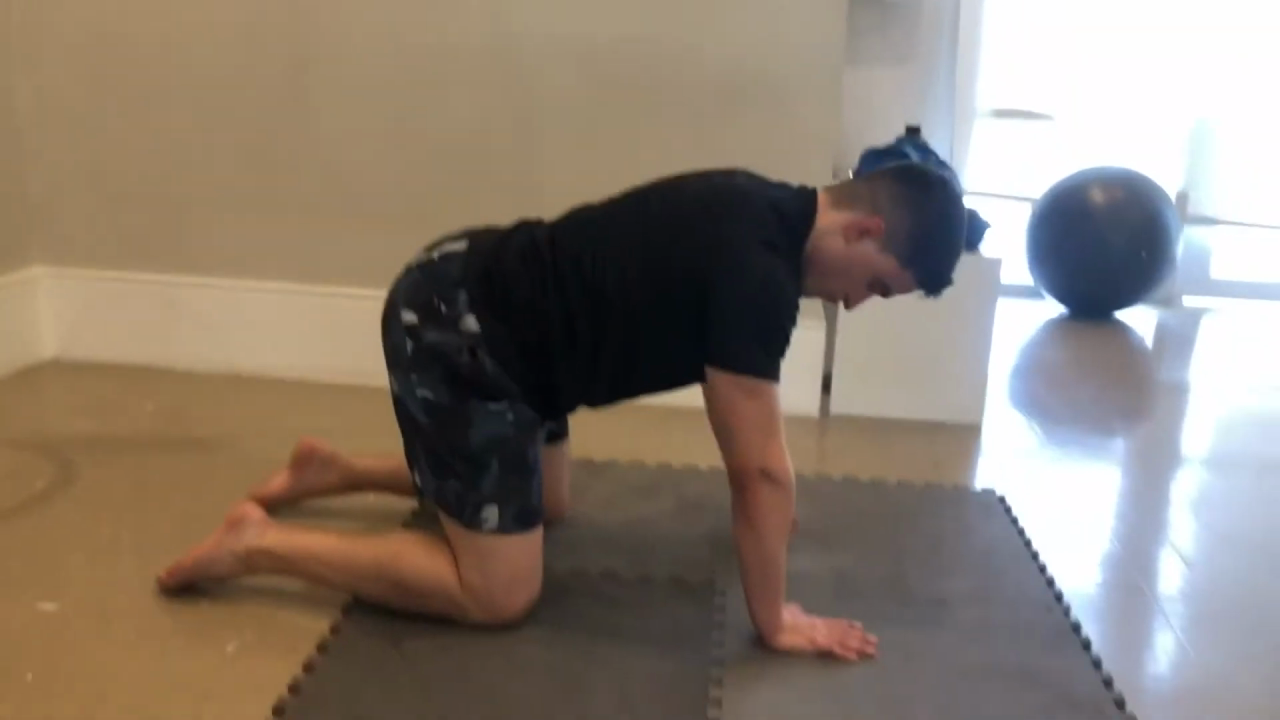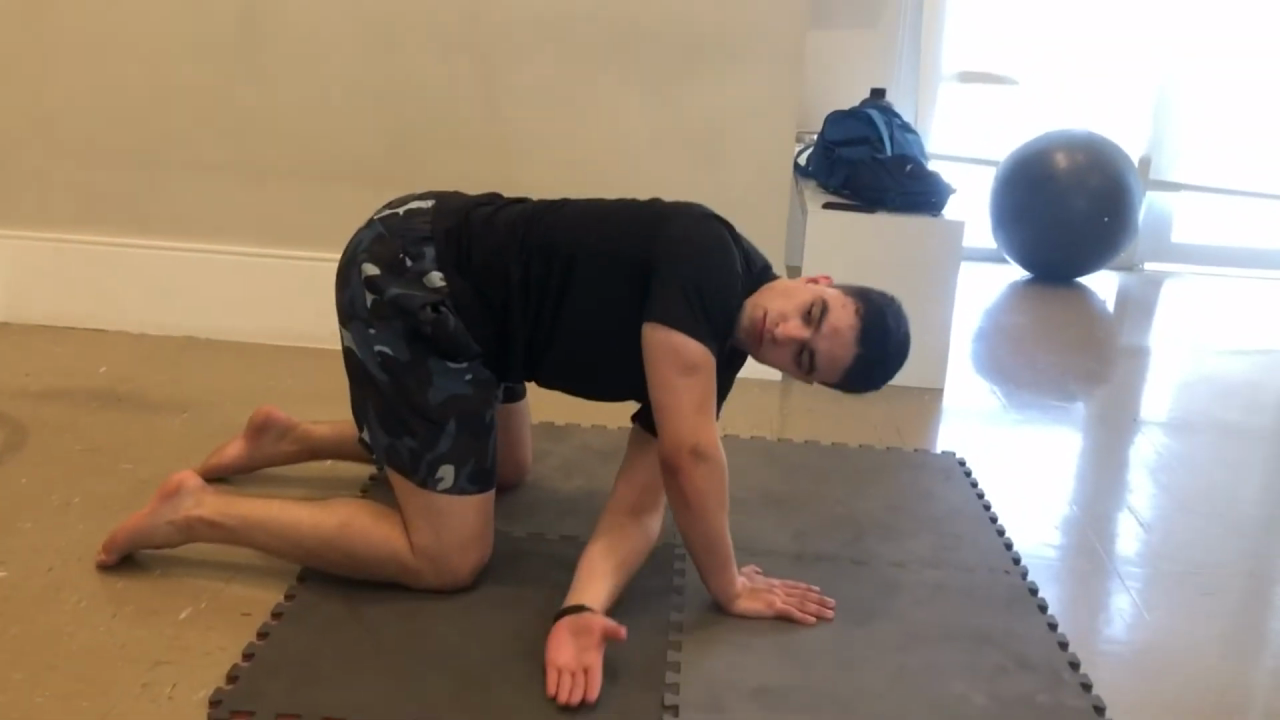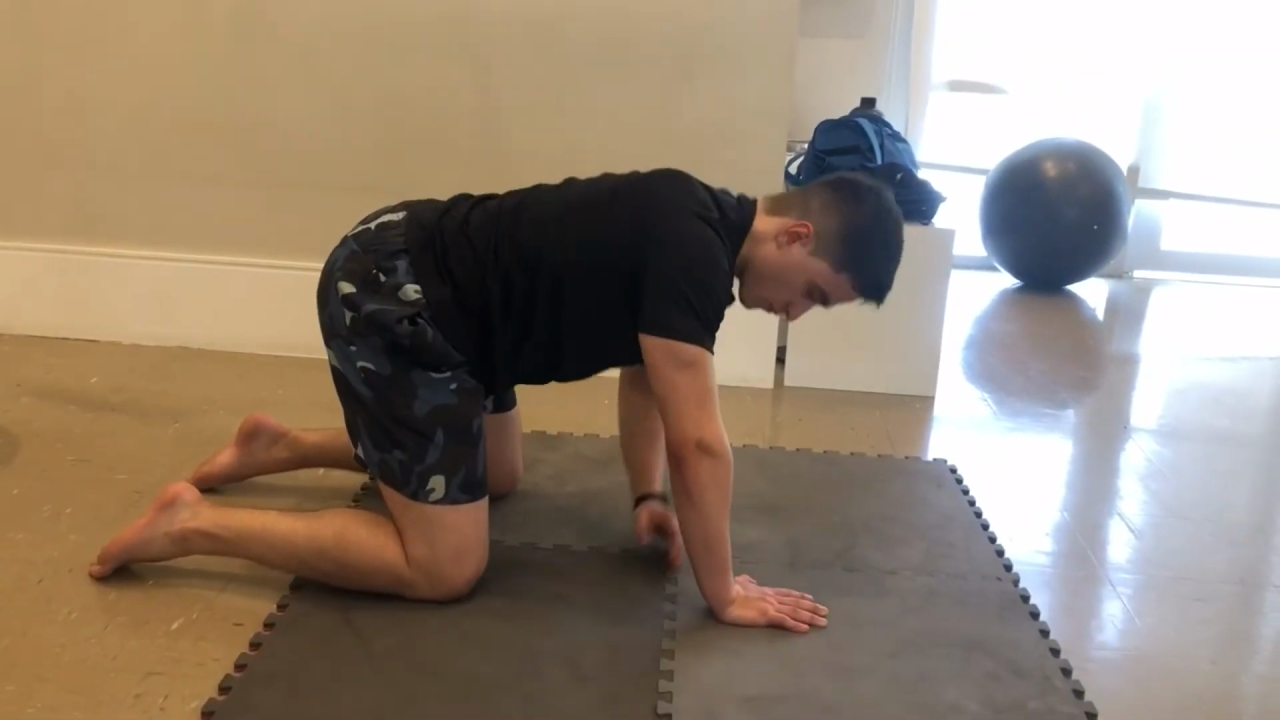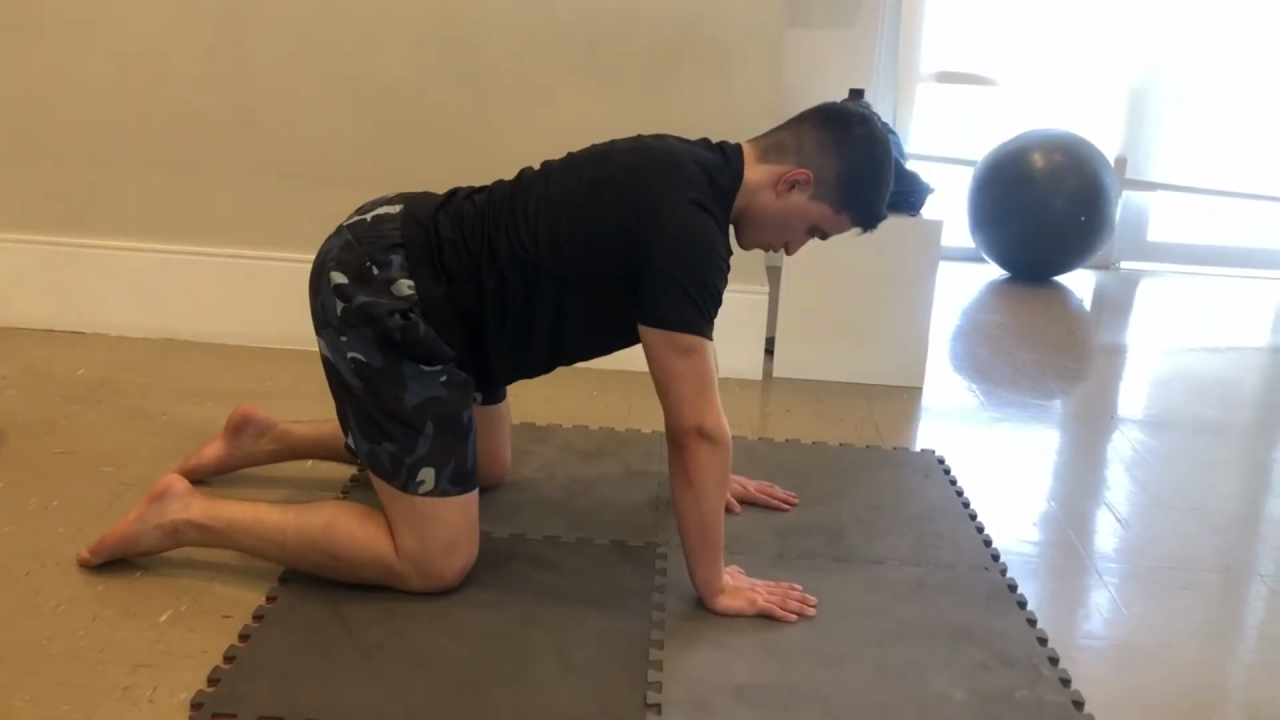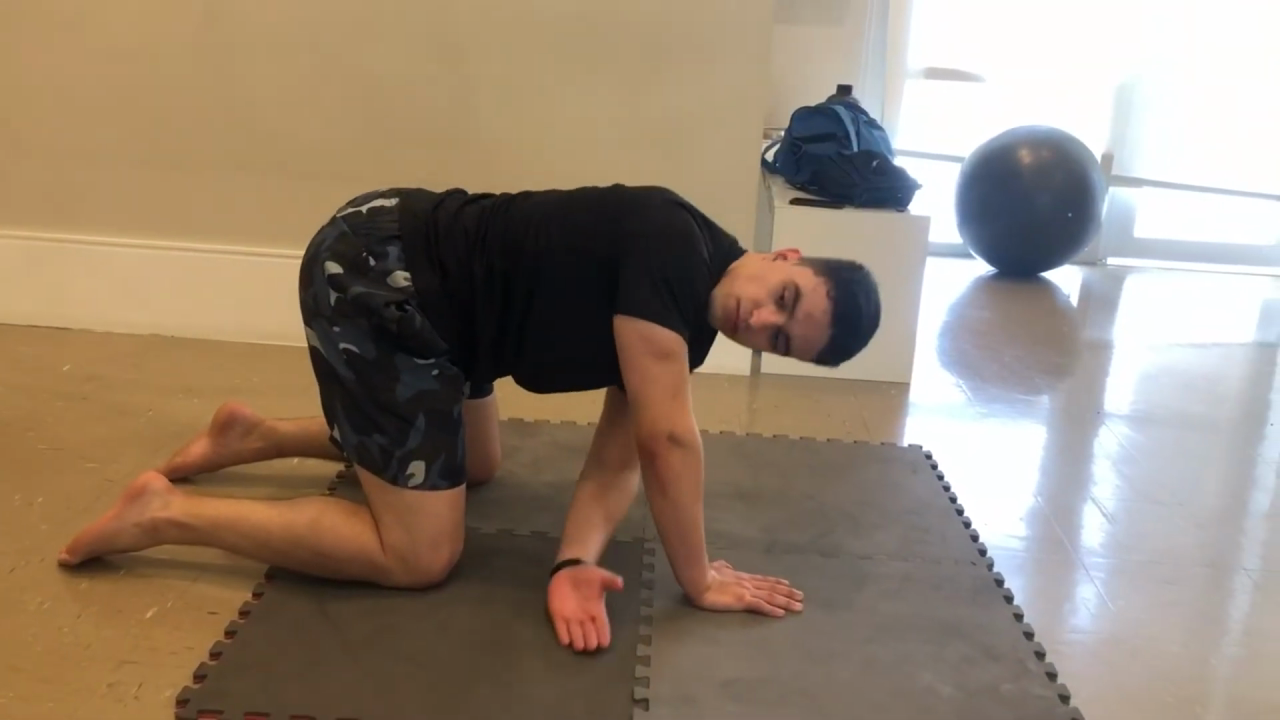
dt=1s
person 1, frame 1
left shoulder: (764, 221)
right shoulder: (757, 266)
left elbow: (721, 376)
right elbow: (761, 469)
left wrist: (760, 506)
right wrist: (774, 619)
left hip: (475, 304)
right hip: (455, 330)
left knee: (544, 507)
right knee: (500, 594)
left ankle: (334, 469)
right ankle: (260, 542)
person 1, frame 2
left shoulder: (716, 348)
right shoulder: (706, 261)
left elbow: (641, 500)
right elbow: (690, 454)
left wrist: (579, 611)
right wrist: (729, 586)
left hip: (443, 284)
right hip: (409, 277)
left knee: (504, 469)
right knee: (449, 556)
left ankle: (287, 436)
right ankle: (201, 511)
person 1, frame 3
left shoulder: (699, 236)
right shoulder: (692, 247)
left elbow: (645, 382)
right elbow: (699, 442)
left wrist: (649, 498)
right wrist: (723, 593)
left hip: (417, 283)
right hip: (389, 299)
left knee: (495, 477)
right knee: (445, 568)
left ankle: (281, 444)
right ankle: (195, 524)
person 1, frame 4
left shoulder: (690, 178)
right shoulder: (687, 225)
right elbow: (696, 426)
left wrist: (711, 473)
right wrist: (714, 583)
left hip: (407, 258)
right hip: (383, 295)
left knee: (485, 470)
right knee: (435, 560)
left ankle: (269, 436)
right ankle: (188, 515)
person 1, frame 5
left shoulder: (692, 317)
right shoulder: (673, 248)
left elbow: (622, 455)
right elbow: (667, 439)
left wrist: (574, 563)
right wrist: (699, 580)
left hip: (404, 270)
right hip: (373, 275)
left knee: (474, 465)
right knee: (420, 553)
left ankle: (255, 433)
right ankle: (167, 513)
